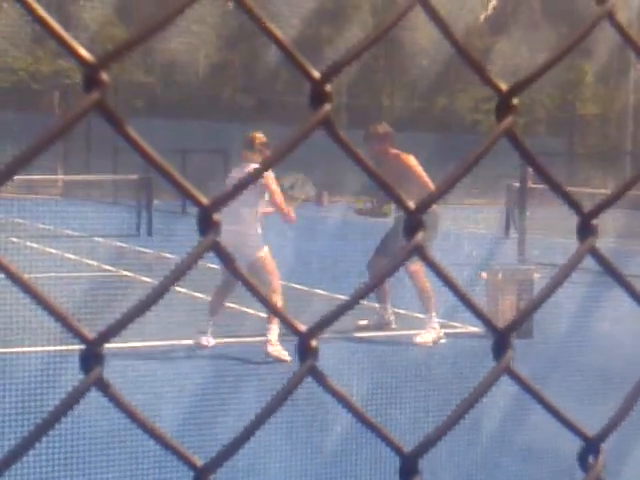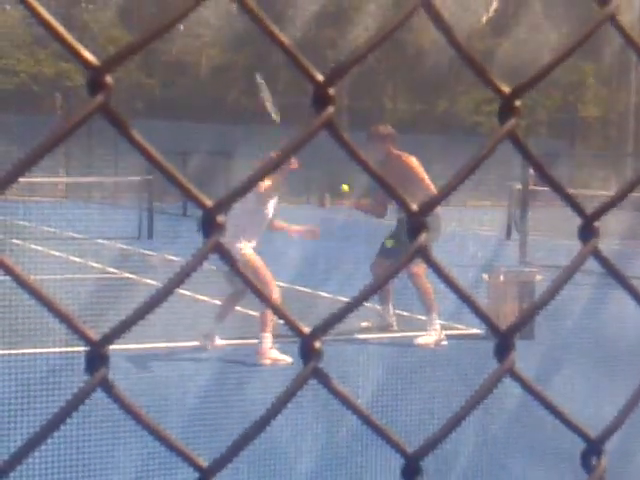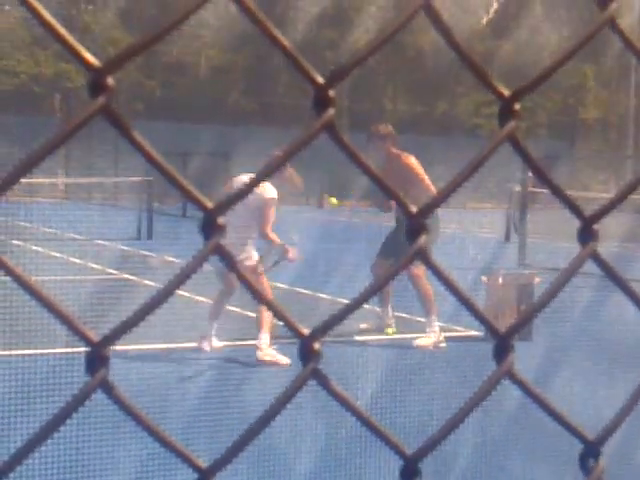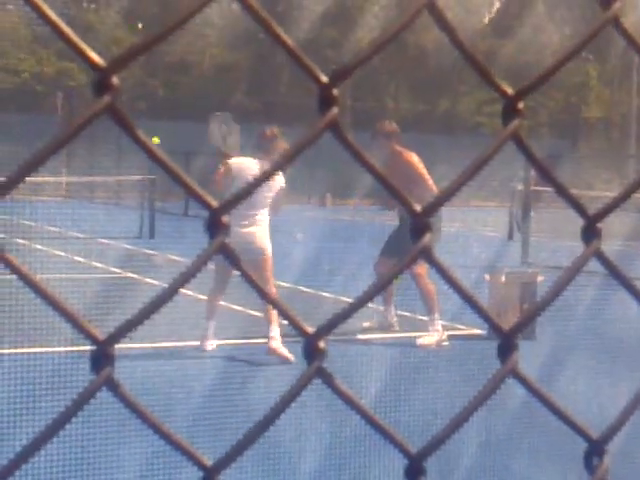
dt=0.2s
person 1, frame 1
left shoulder: (404, 161)
right shoulder: (381, 169)
left elbow: (430, 191)
left wrist: (408, 203)
left hip: (423, 218)
right hip: (404, 220)
left knee: (414, 268)
right knee: (375, 265)
left ankle: (434, 326)
right ankle: (385, 315)
person 1, frame 2
left shoulder: (406, 161)
right shoulder: (383, 170)
left elbow: (432, 193)
right elbow: (379, 211)
left wrist: (407, 201)
right wrist: (356, 202)
left hip: (424, 220)
right hip: (406, 222)
left knee: (415, 270)
right knee: (378, 267)
left ankle: (435, 328)
right ankle: (387, 317)
person 1, frame 3
left shoulder: (405, 161)
right shoulder: (384, 169)
left elbow: (431, 193)
right elbow: (386, 205)
left wrist: (405, 201)
right hip: (404, 222)
left knee: (415, 271)
right knee: (378, 268)
left ankle: (434, 330)
right ankle: (386, 319)
person 1, frame 4
left shoulder: (407, 159)
right shoulder: (388, 165)
left elbow: (432, 192)
right elbow: (391, 200)
right wrist: (389, 200)
right hip: (407, 220)
left knee: (417, 270)
right knee: (381, 266)
left ankle: (437, 328)
right ankle: (389, 318)
person 2, frame 1
left shoulder: (235, 173)
right shoulder: (264, 173)
right elbow: (279, 205)
left wrist: (261, 210)
right wrist: (289, 214)
left hip: (226, 236)
right hip: (250, 238)
left knee: (227, 284)
right knee: (274, 290)
left ankle: (207, 334)
right ankle: (273, 342)
person 2, frame 2
left shoulder: (265, 186)
right shoulder: (263, 182)
left elbow: (268, 222)
right elbow: (266, 195)
left wrist: (298, 230)
right wrist: (282, 174)
left hip: (227, 245)
right hip: (236, 245)
left knee: (240, 290)
right knee: (272, 293)
left ankle: (212, 335)
right ankle: (266, 349)
person 2, frame 3
left shoulder: (240, 179)
right shoulder: (269, 193)
right elbow: (265, 231)
right wrist: (283, 247)
left hip: (218, 244)
right hip: (239, 249)
left knee: (228, 290)
right knee: (266, 298)
left ankle: (209, 337)
right ankle: (264, 348)
person 2, frame 4
left shoulder: (233, 163)
right shoulder: (278, 179)
left elbow: (217, 192)
left hip: (227, 234)
right hip: (256, 238)
left knee: (219, 286)
right knee: (268, 292)
left ankle: (208, 337)
right ankle: (274, 339)
